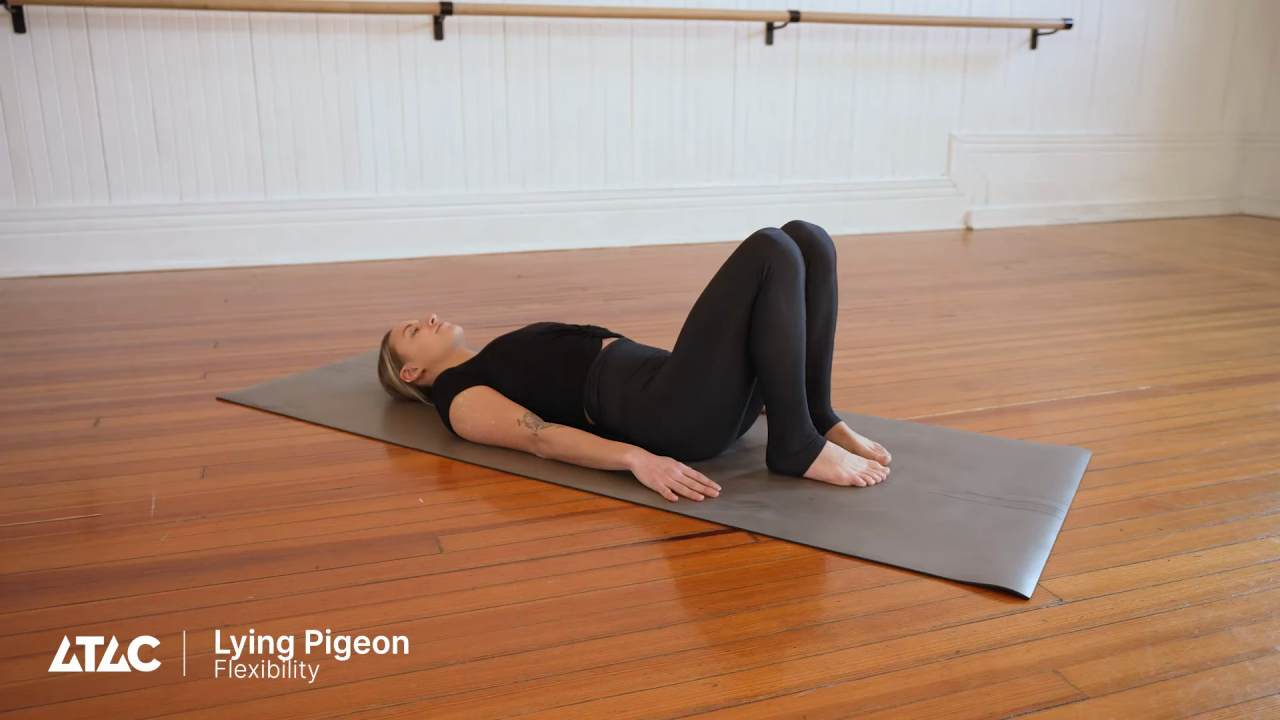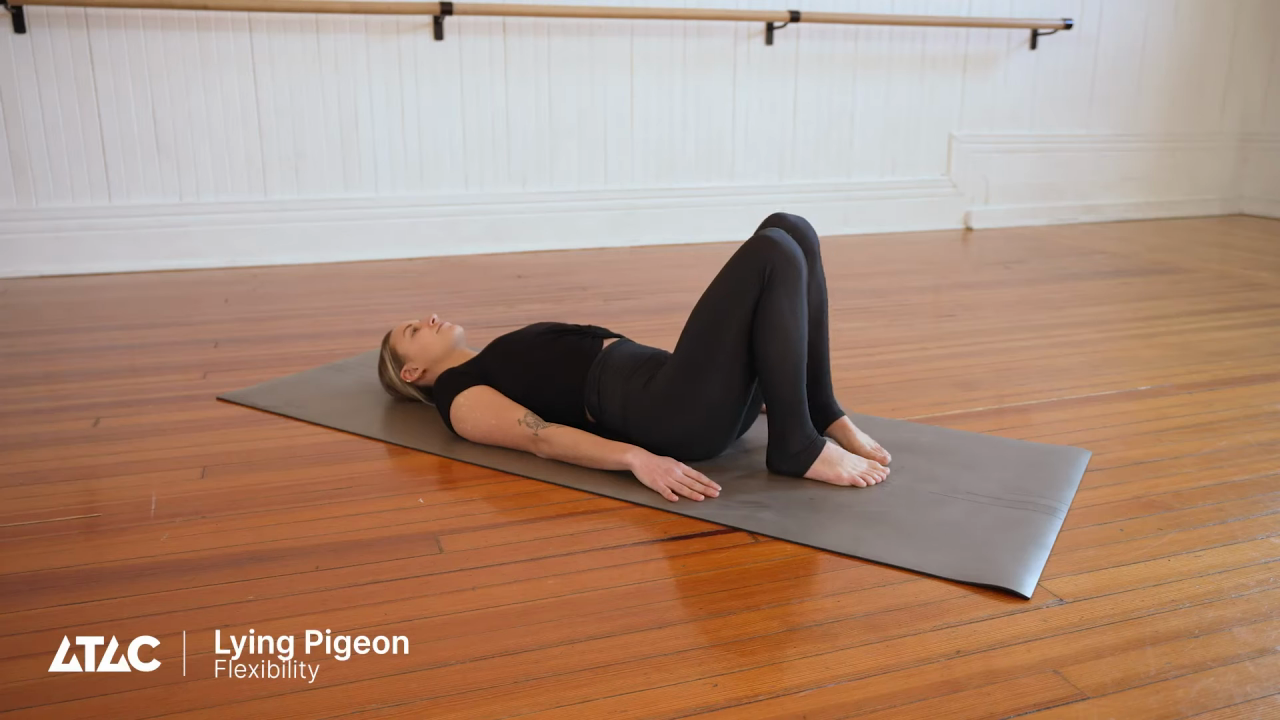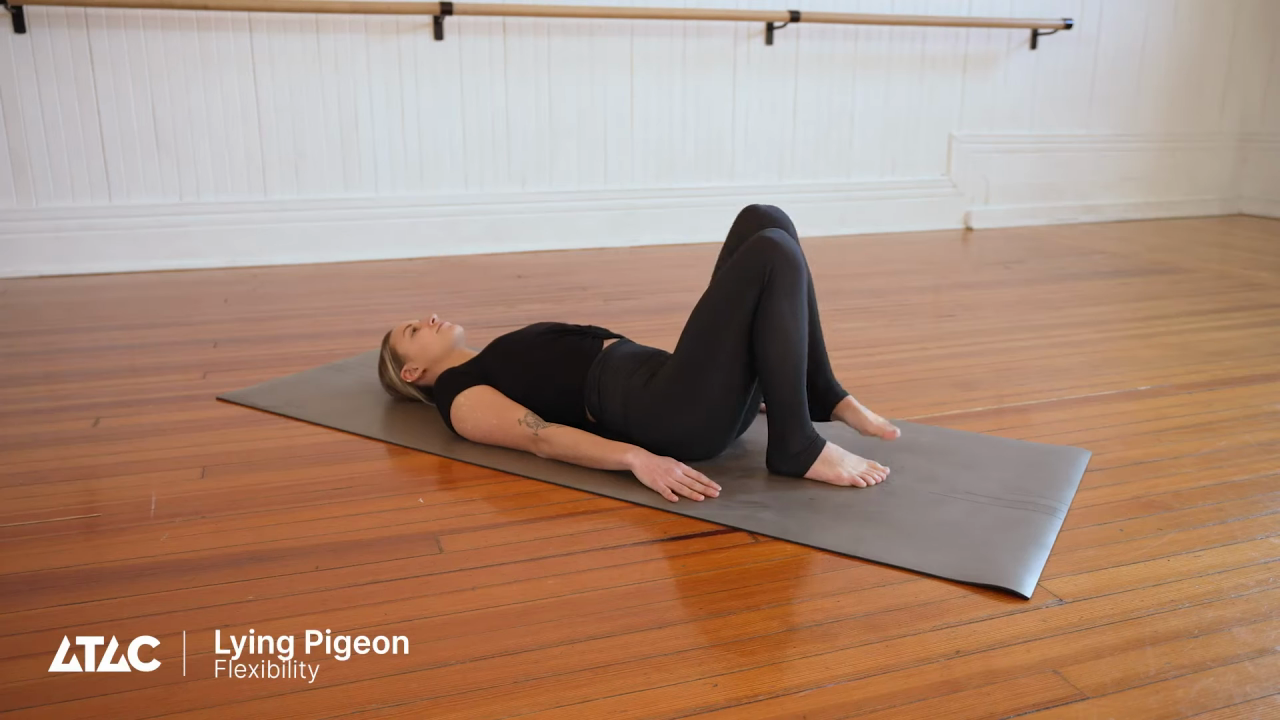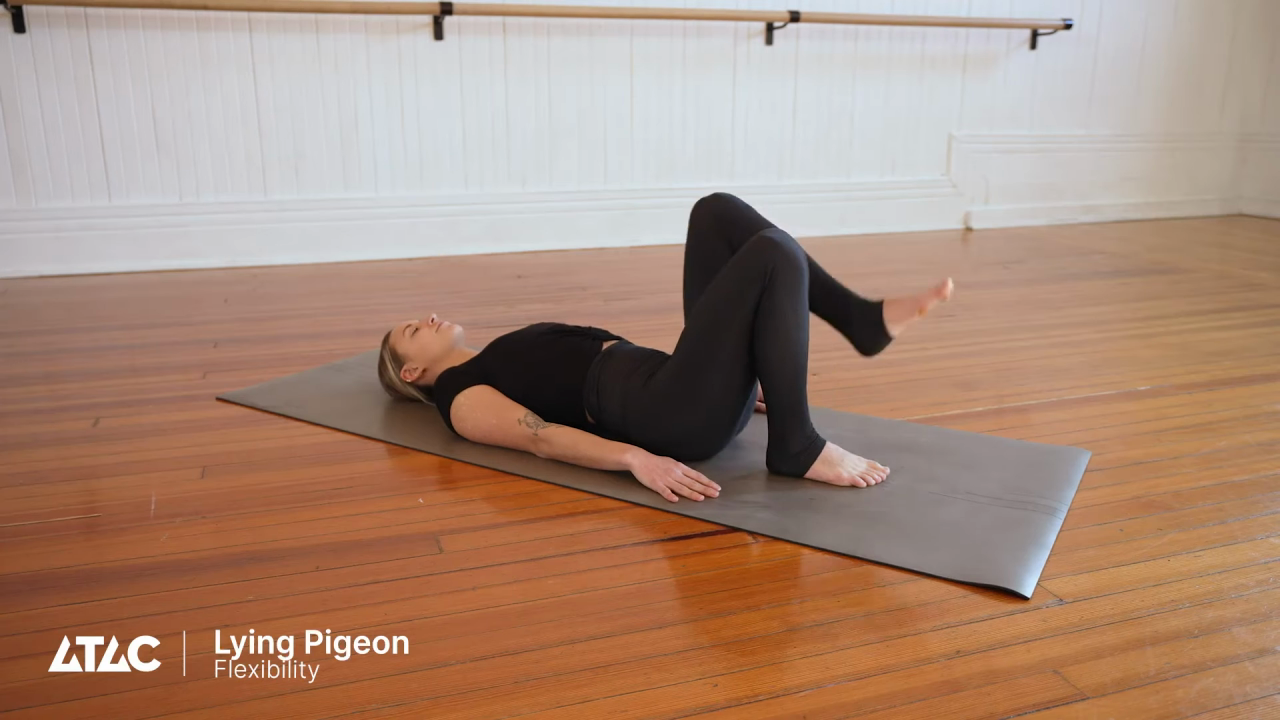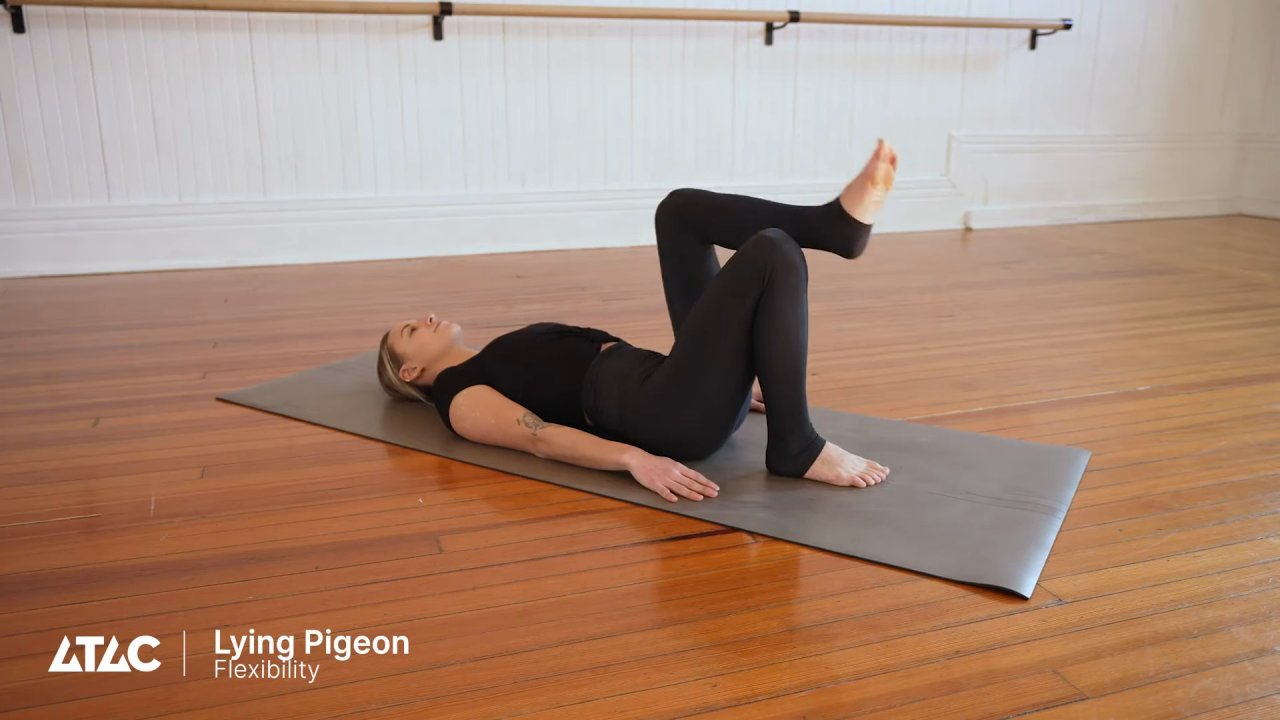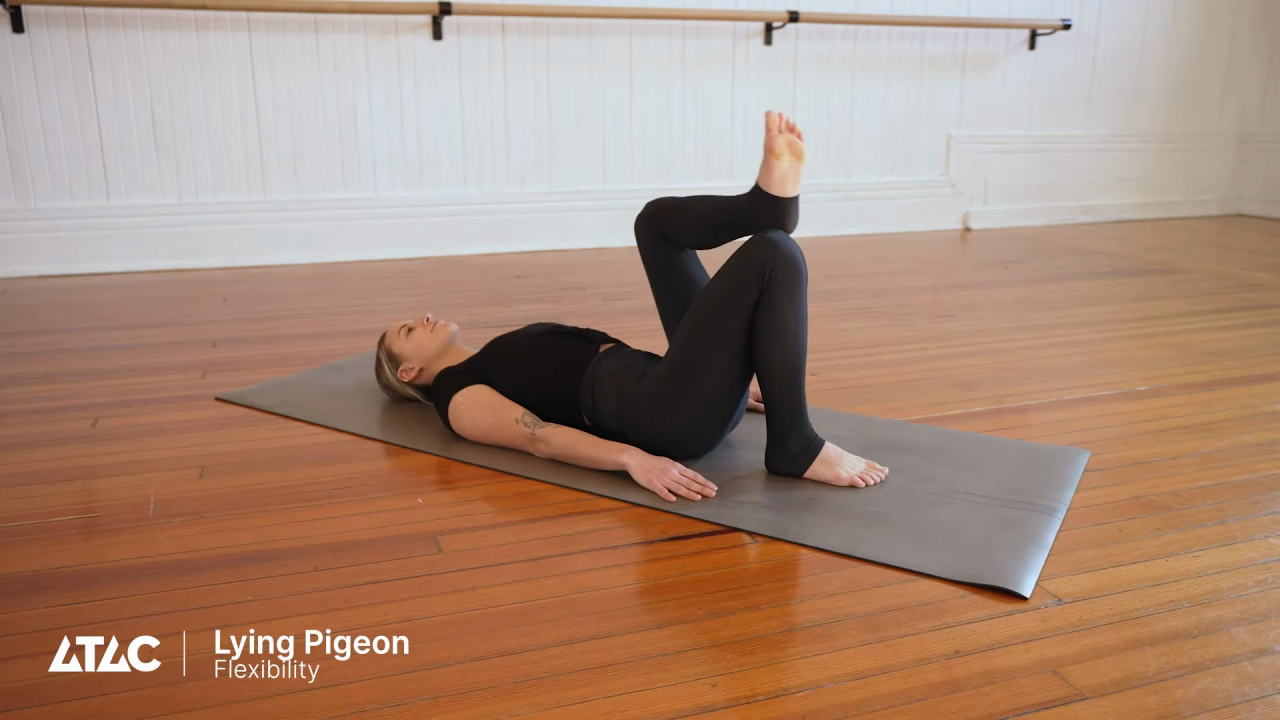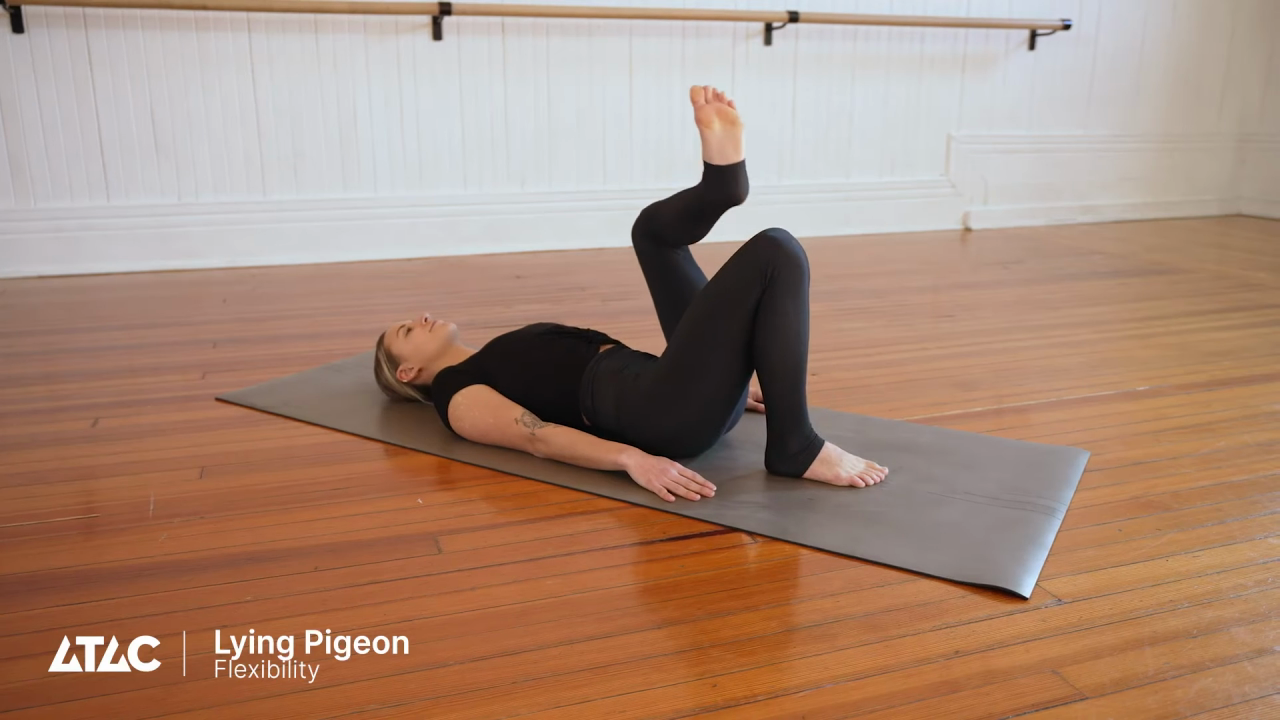
dt=0.2s
person 1, frame 1
left shoulder: (505, 363)
right shoulder: (462, 398)
right elbow: (540, 437)
left wrist: (750, 380)
right wrist: (636, 456)
left hip: (695, 394)
right hip: (676, 417)
left knee: (808, 242)
right knee: (771, 252)
left ankle: (819, 417)
right ankle: (798, 445)
person 1, frame 2
left shoulder: (505, 363)
right shoulder: (463, 398)
right elbow: (541, 438)
left wrist: (749, 378)
right wrist: (636, 457)
left hip: (694, 394)
right hip: (675, 417)
left knee: (790, 230)
right knee: (774, 253)
left ankle: (822, 413)
right ankle: (798, 446)
person 1, frame 3
left shoulder: (504, 364)
right shoulder: (464, 399)
right elbow: (542, 437)
left wrist: (752, 373)
right wrist: (636, 457)
left hip: (690, 394)
right hip: (675, 417)
left knee: (763, 220)
right knee: (772, 253)
left ankle: (824, 396)
right ankle: (796, 446)
person 1, frame 4
left shoulder: (509, 365)
right shoulder: (465, 400)
right elbow: (544, 438)
left wrist: (740, 379)
right wrist: (639, 458)
left hip: (691, 395)
right hip: (673, 416)
left knee: (716, 212)
right knee: (773, 253)
left ankle: (864, 320)
right ankle: (796, 447)
person 1, frame 5
left shoulder: (503, 362)
right shoulder: (461, 395)
right elbow: (539, 438)
left wrist: (734, 380)
right wrist: (634, 457)
left hip: (690, 393)
right hip: (672, 418)
left knee: (681, 210)
right knee: (772, 254)
left ankle: (840, 222)
right ankle: (797, 448)
person 1, frame 6
left shoulder: (500, 364)
right shoulder: (461, 398)
right elbow: (538, 437)
left wrist: (735, 372)
right wrist: (632, 457)
left hip: (690, 392)
right hip: (670, 417)
left knee: (658, 220)
right knee: (772, 255)
left ankle: (771, 197)
right ankle: (796, 448)
person 1, frame 7
left shoulder: (501, 362)
right shoulder: (461, 399)
right elbow: (537, 437)
left wrist: (733, 374)
right wrist: (631, 458)
left hip: (687, 394)
right hip: (665, 415)
left knee: (656, 226)
right knee: (775, 253)
left ankle: (722, 176)
right ankle: (795, 448)
